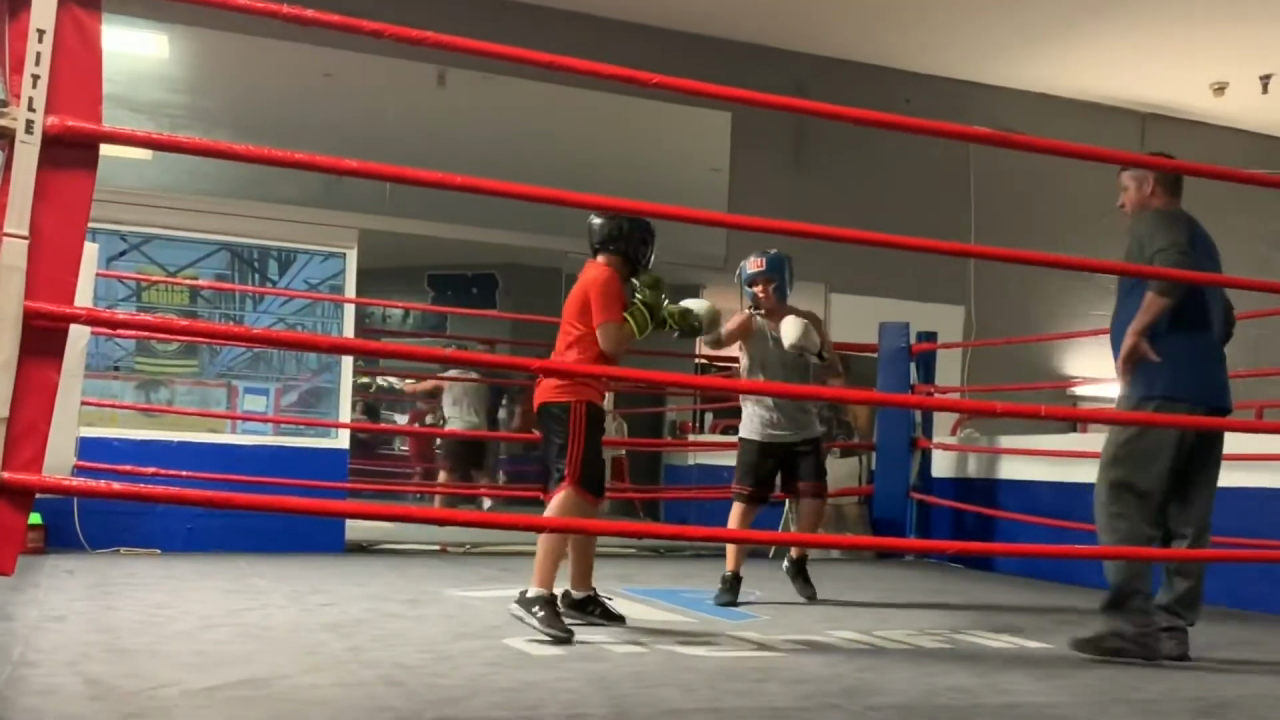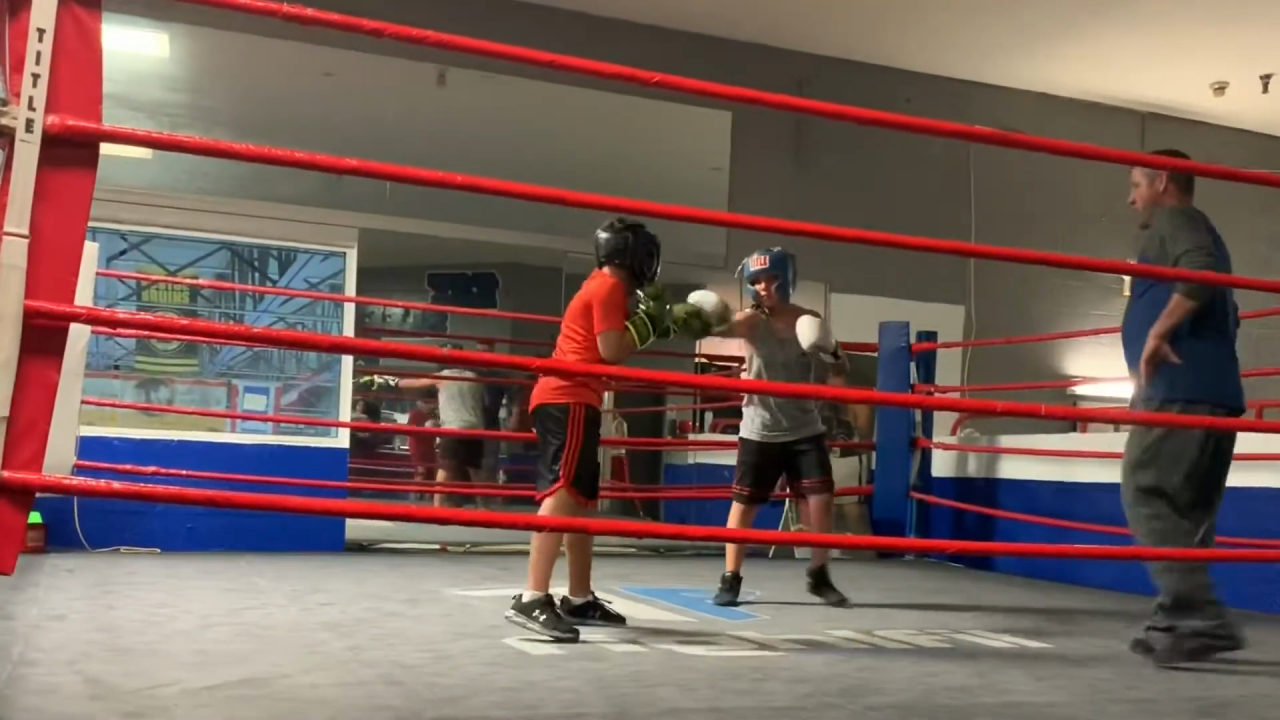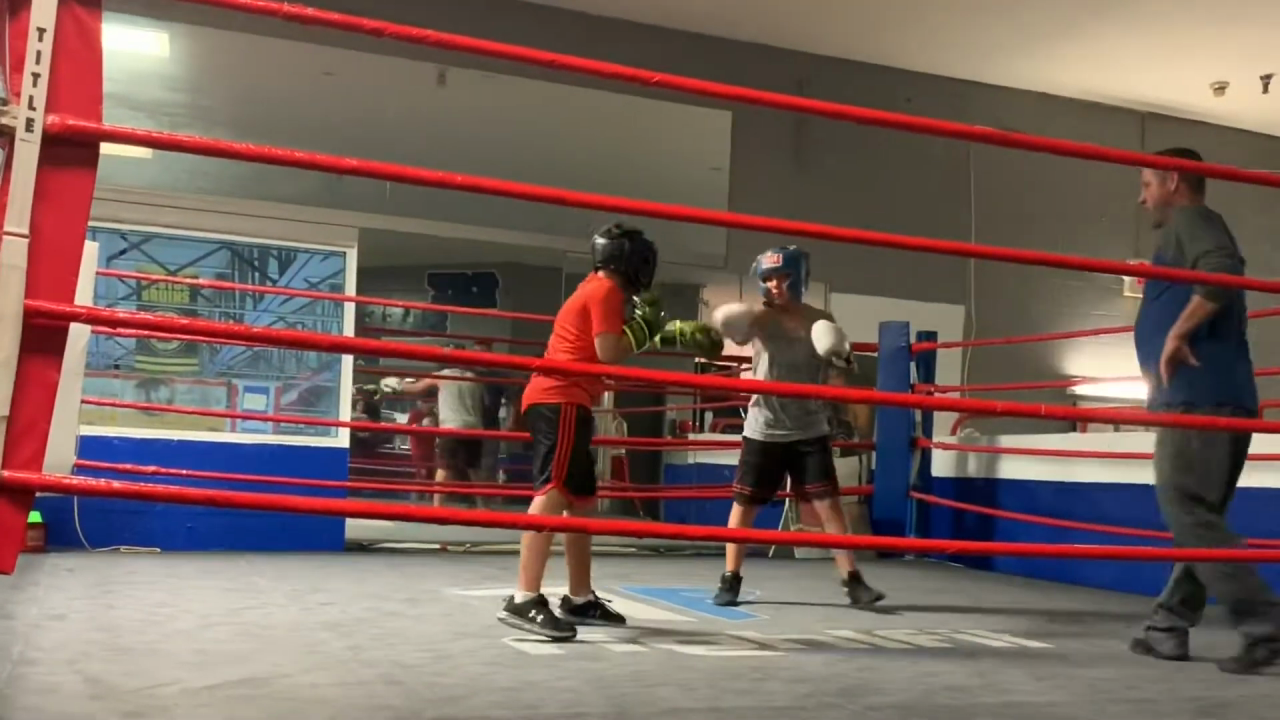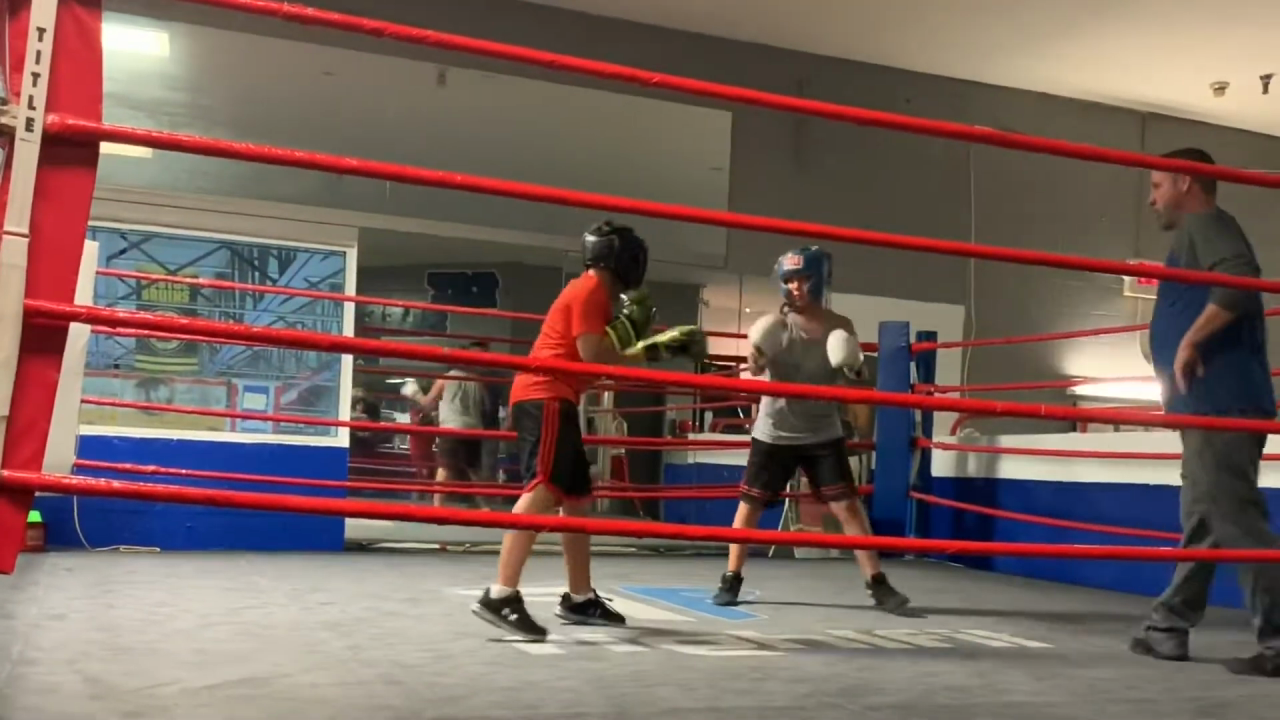
dt=0.1s
person 1, frame 1
left shoulder: (1154, 219)
right shoulder: (1202, 238)
left elbow: (1173, 271)
right elbow: (1223, 320)
left wrist: (1134, 330)
left hip: (1159, 390)
right hip: (1207, 392)
left knee: (1120, 494)
right knee: (1184, 515)
left ankle: (1133, 621)
right ankle: (1169, 627)
person 1, frame 2
left shoulder: (1169, 219)
right shoulder: (1196, 229)
left elbow: (1200, 273)
right elbow: (1223, 313)
left wrist: (1155, 333)
left hip: (1177, 391)
right hip: (1219, 394)
left knee: (1148, 496)
right knee: (1190, 513)
left ankle: (1202, 620)
right ankle: (1169, 629)
person 1, frame 3
left shoulder: (1188, 221)
right shoulder: (1197, 228)
left elbow: (1222, 275)
right elbow: (1231, 309)
left wrist: (1174, 334)
left hip: (1197, 395)
right hip: (1224, 395)
left knee: (1189, 510)
right knee: (1195, 515)
right ankle: (1169, 627)
person 1, frame 4
left shoulder: (1203, 223)
right shoulder: (1207, 230)
left wrist: (1188, 341)
left hip: (1217, 399)
right hip: (1233, 398)
left knee: (1232, 516)
right knee: (1203, 519)
right ankle: (1168, 627)
person 2, frame 1
left shoulder: (597, 278)
right shoulder: (607, 277)
left elbow: (615, 329)
right elbow: (612, 342)
left wrist: (664, 313)
right wrist: (645, 306)
left hip: (564, 397)
right hip: (571, 397)
left knee: (585, 497)
right knee: (570, 491)
left ankle: (580, 595)
right ankle: (535, 596)
person 2, frame 2
left shoulder: (600, 287)
right shoulder: (610, 286)
left elbow: (616, 336)
right elbow: (613, 350)
left wrist: (675, 318)
right wrist: (648, 318)
left hip: (563, 399)
right hip: (569, 399)
left knee: (580, 499)
right knee: (564, 494)
left ankle: (580, 599)
right ankle: (532, 600)
person 2, frame 3
left shoulder: (597, 292)
right shoulder: (605, 291)
left elbow: (624, 351)
right elbow: (611, 354)
left wrist: (688, 333)
right wrist: (644, 322)
left hip: (563, 402)
right hip: (559, 400)
left knee: (581, 500)
right knee: (554, 493)
left ankle: (581, 600)
right ankle: (523, 599)
person 2, frame 4
left shoulder: (587, 292)
right shoulder: (592, 288)
left elbow: (617, 356)
right elbow: (592, 354)
left wrist: (663, 343)
right wrist: (629, 322)
left hip: (552, 399)
right hip: (546, 396)
left knee: (577, 498)
right knee: (542, 490)
left ankle: (580, 598)
right ankle: (500, 596)
person 3, frame 1
left shoulder: (808, 323)
right shoulder: (748, 322)
left elbow: (834, 376)
right elbow: (719, 340)
left wrist: (818, 354)
right wrist: (707, 332)
left hip: (803, 429)
right hip: (760, 429)
left knee: (813, 501)
right knee: (744, 502)
left ankle: (796, 562)
right ankle: (731, 579)
person 3, frame 2
left shoulder: (812, 321)
right shoulder: (752, 320)
left elbow: (838, 375)
right elbow: (728, 327)
left wrist: (830, 353)
left hip: (805, 428)
right hip: (760, 429)
left knee: (820, 499)
right knee: (744, 502)
left ankle: (818, 573)
right ankle: (731, 579)
person 3, frame 3
left shoulder: (820, 322)
right shoulder: (761, 317)
left elbow: (840, 370)
right elbow: (740, 334)
left wrist: (842, 357)
right wrist: (730, 327)
left hip: (810, 429)
right hip: (765, 429)
left knee: (828, 503)
right knee: (744, 502)
left ankle: (853, 582)
right ankle: (730, 579)
person 3, frame 4
left shoulder: (840, 326)
right shoulder: (777, 323)
left elbow: (853, 380)
right elbow: (756, 369)
left wrist: (854, 369)
right wrist: (758, 349)
left hip: (823, 432)
right hip: (776, 430)
left knee: (847, 504)
right knee: (751, 502)
left ankle: (878, 584)
right ankle: (731, 578)
